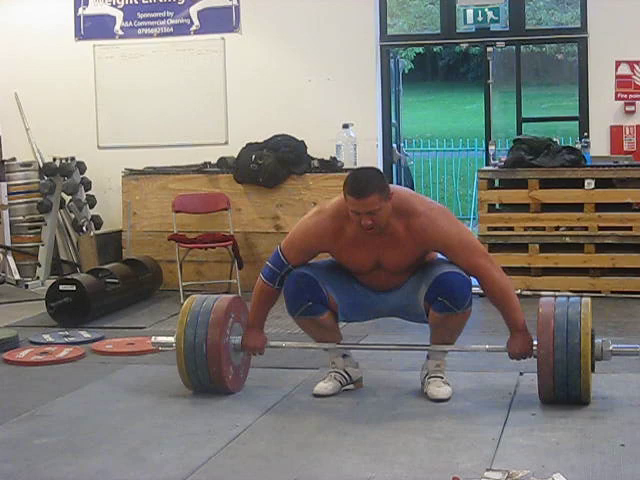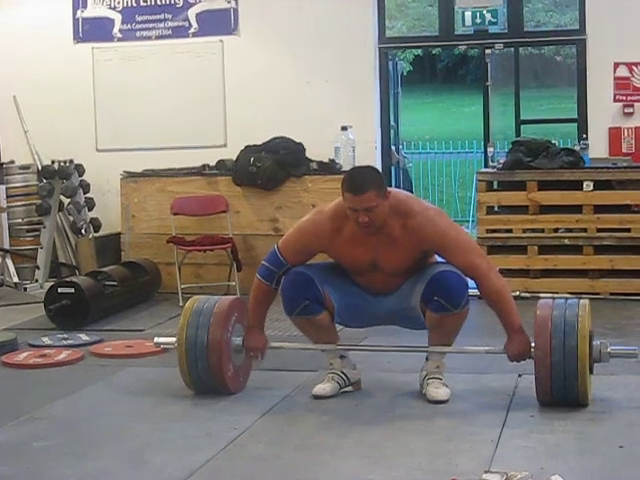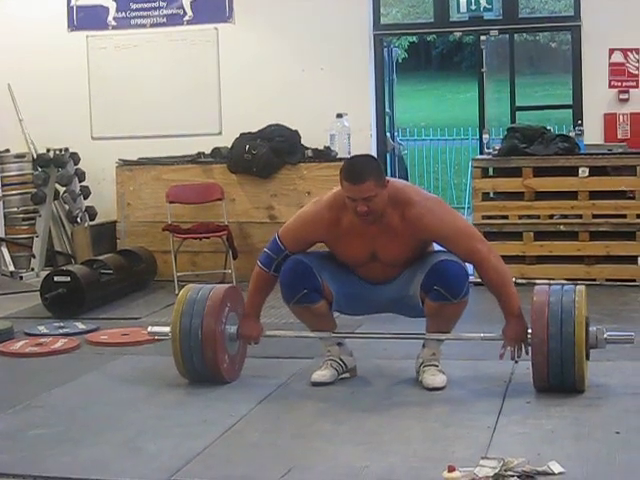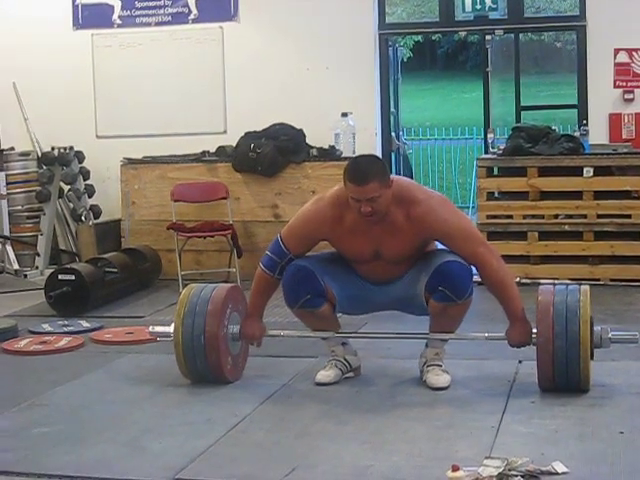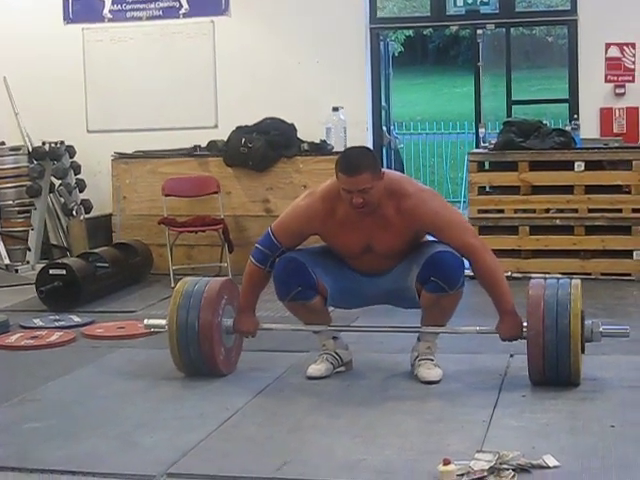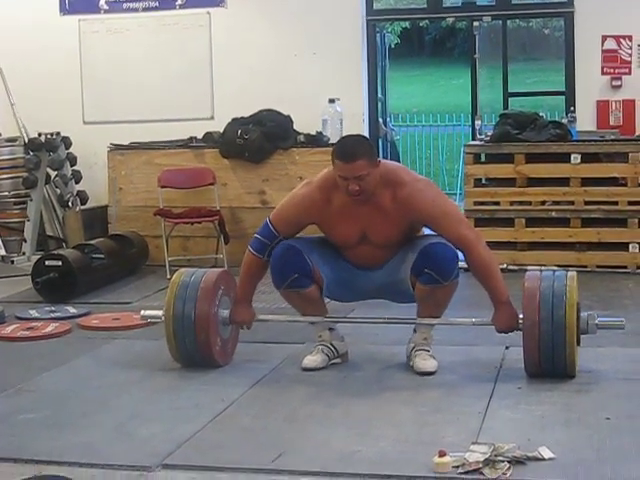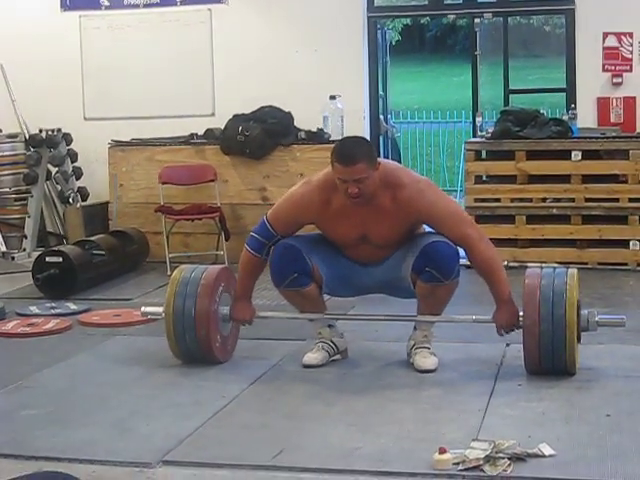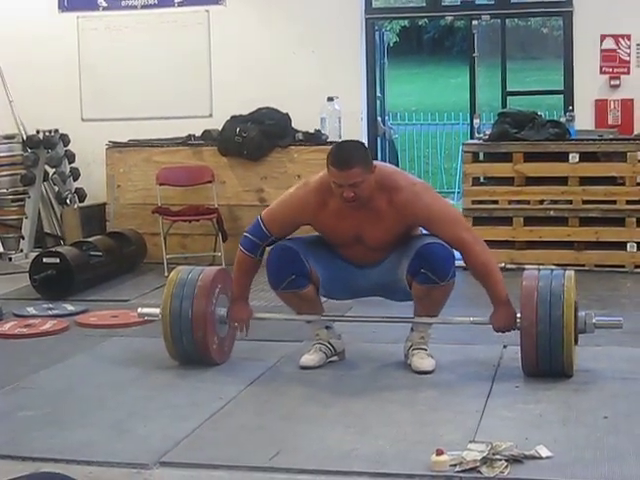
dt=0.7s
person 1, frame 1
left shoulder: (425, 218)
right shoulder: (324, 222)
left elbow: (486, 268)
right elbow: (275, 268)
left wrist: (518, 331)
right wrist: (254, 327)
left hip: (415, 288)
right hip: (358, 290)
left knee: (454, 284)
right knee: (298, 286)
left ankle: (435, 367)
right ankle: (343, 365)
person 1, frame 2
left shoulder: (422, 219)
right shoulder: (323, 223)
left elbow: (483, 270)
right elbow: (272, 266)
left wrist: (516, 332)
right wrist: (254, 329)
left hip: (412, 297)
right hip: (357, 296)
left knee: (450, 283)
right knee: (296, 285)
left ankle: (433, 369)
right ankle: (340, 367)
person 1, frame 3
left shoulder: (420, 209)
right shoulder: (322, 214)
left elbow: (484, 255)
right elbow: (272, 256)
left wrist: (514, 319)
right wrist: (250, 317)
left hip: (411, 285)
right hip: (354, 286)
left knee: (451, 273)
right knee: (294, 274)
left ankle: (430, 356)
right ankle: (338, 354)
person 1, frame 4
left shoulder: (425, 207)
right shoulder: (324, 211)
left elbow: (486, 257)
right elbow: (275, 258)
left wrist: (517, 320)
right wrist: (253, 317)
left hip: (413, 282)
right hip: (356, 282)
left knee: (455, 274)
right knee: (297, 279)
left ankle: (433, 355)
right ankle: (342, 354)
person 1, frame 5
left shoulder: (415, 201)
right shoulder: (316, 205)
left elbow: (476, 250)
right elbow: (265, 251)
left wrist: (508, 313)
right wrist: (245, 311)
left hip: (406, 276)
right hip: (347, 276)
left knee: (447, 263)
right knee: (288, 271)
left ankle: (425, 349)
right ankle: (333, 348)
person 1, frame 6
left shoulder: (411, 190)
right shoulder: (313, 194)
left elbow: (471, 242)
right elbow: (264, 241)
left wrist: (502, 305)
right wrist: (242, 301)
left hip: (400, 272)
right hip: (344, 272)
left knee: (442, 256)
right knee: (285, 259)
left ankle: (421, 342)
right ankle: (329, 339)
person 1, frame 7
left shoulder: (411, 191)
right shoulder: (312, 194)
left elbow: (474, 239)
right elbow: (260, 239)
left wrist: (504, 303)
right wrist: (242, 299)
left hip: (401, 265)
right hip: (343, 266)
left knee: (442, 254)
right knee: (284, 257)
left ankle: (421, 339)
right ankle: (328, 337)
person 1, frame 8
left shoulder: (407, 193)
right shoulder: (309, 196)
left elbow: (468, 242)
right elbow: (254, 237)
left wrist: (501, 304)
right wrist: (239, 300)
left hip: (396, 267)
right hip: (340, 268)
left knee: (438, 256)
right knee: (281, 260)
left ankle: (418, 340)
right ankle: (326, 338)
